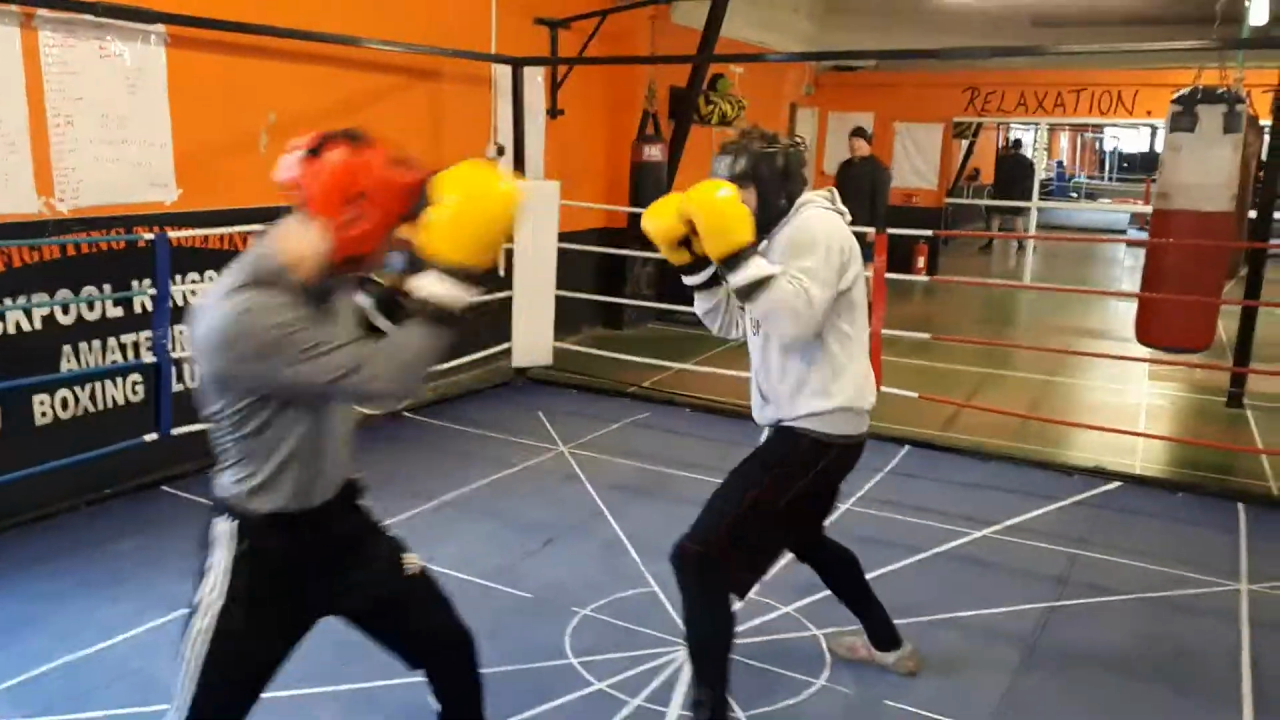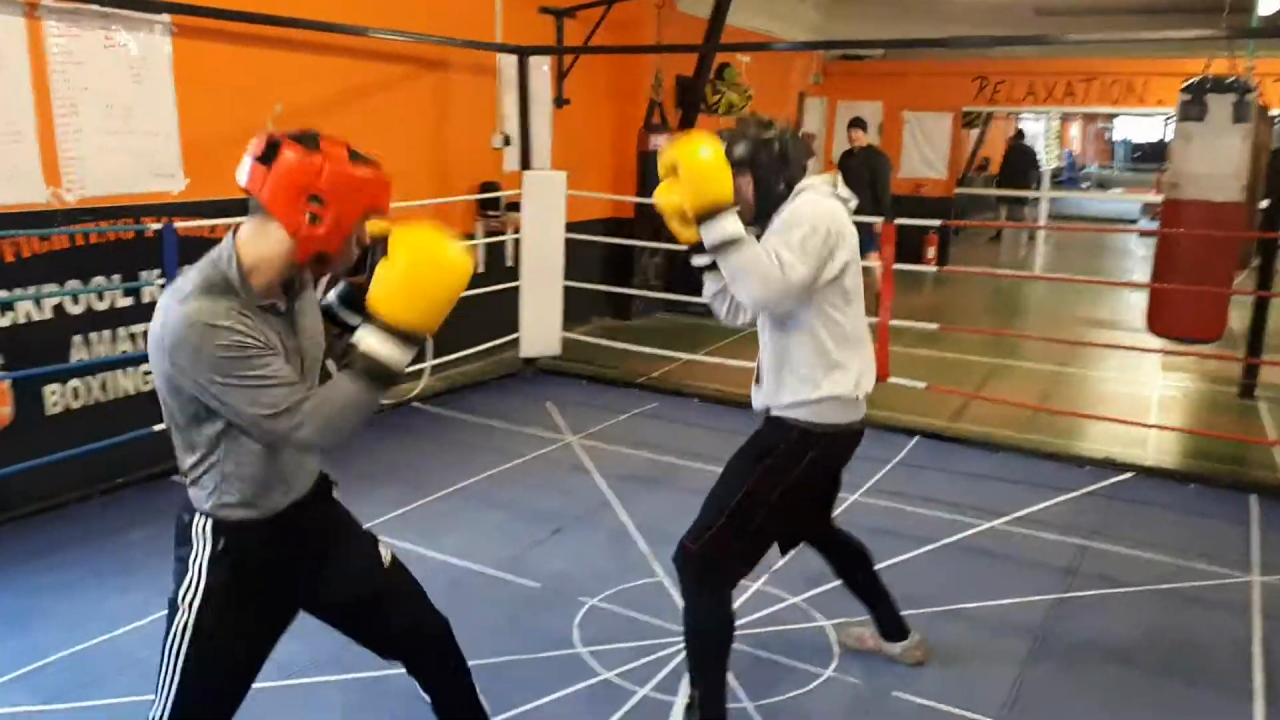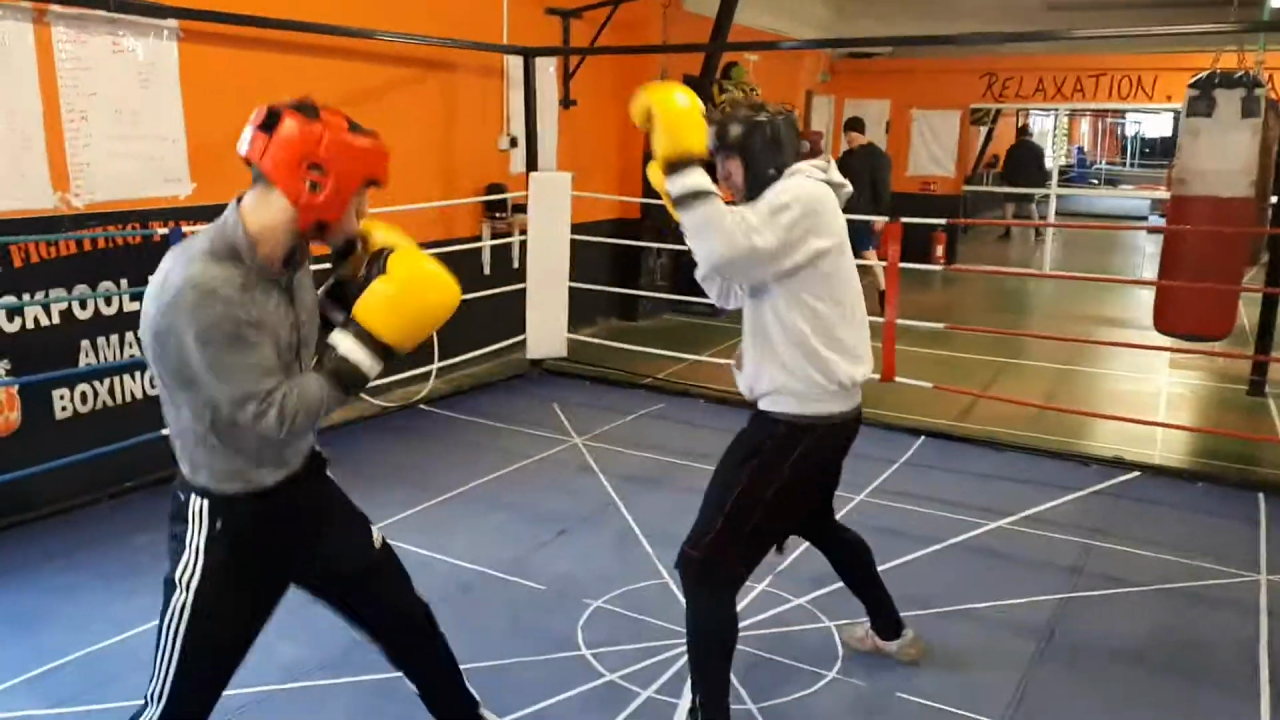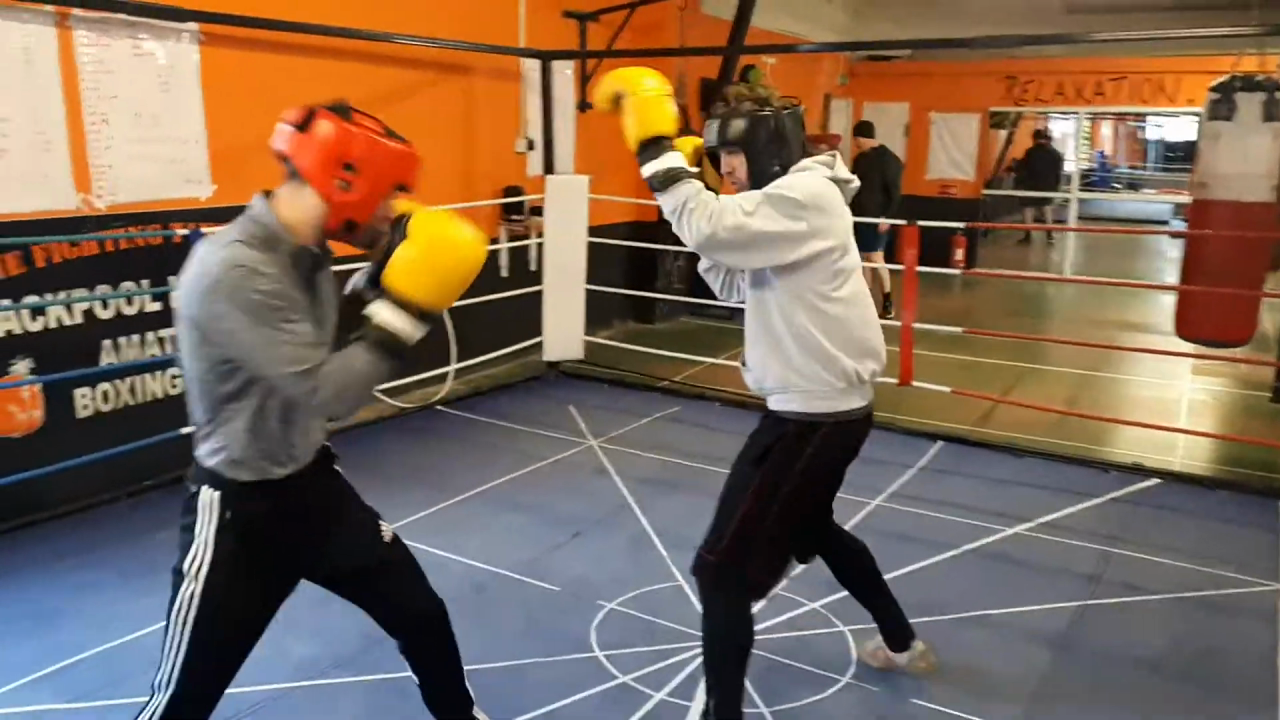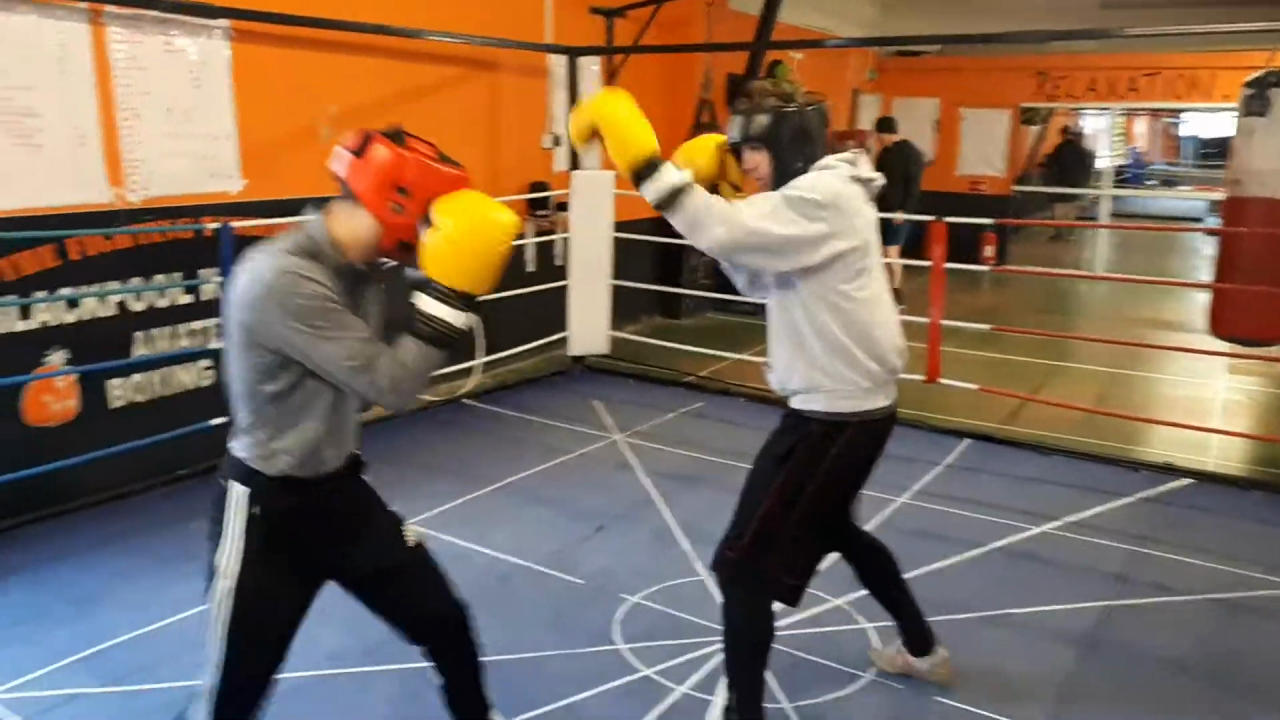
dt=0.1s
person 1, frame 1
left shoulder: (817, 229)
right shoulder: (781, 236)
left elbow: (792, 324)
right elbow: (727, 321)
left wrist: (736, 247)
right wrist: (693, 258)
left hip: (816, 432)
right hip: (818, 425)
left knee: (699, 561)
right knee: (802, 536)
right ankle: (888, 643)
person 1, frame 2
left shoulder: (815, 213)
right shoulder: (784, 218)
left elbow: (763, 292)
right elbow: (734, 307)
left wrist: (718, 212)
right wrist: (700, 234)
left hip: (809, 421)
right hip: (819, 414)
left knee: (701, 561)
right knee: (810, 525)
right ankle: (896, 634)
person 1, frame 3
left shoulder: (803, 198)
right shoulder: (784, 201)
left elbow: (726, 250)
right elbow: (726, 288)
left wrist: (680, 162)
right wrist: (701, 199)
left hip: (801, 415)
right hip: (827, 405)
left knee: (704, 565)
right knee: (811, 519)
right ankle: (892, 632)
person 1, frame 4
left shoulder: (804, 195)
right shoulder: (791, 198)
left elbow: (709, 228)
right elbow: (734, 283)
left wrist: (652, 140)
right wrist: (689, 181)
left hip: (810, 413)
right hip: (836, 405)
left knee: (720, 570)
right knee: (812, 526)
right ankle: (902, 642)
person 1, frame 5
left shoulder: (826, 193)
right shoulder: (820, 195)
left elbow: (726, 231)
right elbow: (761, 272)
left wrist: (642, 159)
right wrist: (714, 191)
left hip: (832, 412)
right hip: (860, 405)
left knee: (742, 568)
right knee: (834, 529)
right ankle: (921, 649)
person 2, frame 1
left shoulder: (324, 279)
right shoulder: (238, 315)
right elbow: (379, 377)
right wrist: (452, 270)
left hip: (338, 520)
right hip: (259, 546)
left knee: (448, 645)
person 2, frame 2
left shoulder: (291, 278)
right shoulder: (196, 322)
right elbow: (312, 424)
left wrist: (370, 293)
right wrist: (393, 330)
left hip: (311, 517)
right hip: (234, 547)
left knee: (428, 638)
person 2, frame 3
left shoulder: (285, 254)
right shoulder: (196, 286)
right elbow: (274, 419)
left wrist: (357, 282)
right wrist: (369, 340)
left hip: (305, 492)
right hip: (228, 521)
left knee: (410, 625)
person 2, frame 4
left shoulder: (303, 249)
right shoulder: (231, 271)
left elbow: (325, 344)
right elbow: (328, 392)
left wrist: (393, 262)
right wrist: (408, 301)
left hip: (312, 484)
right hip: (239, 510)
left knee: (423, 617)
person 2, frame 5
left shoulder: (356, 261)
right shoulder: (282, 279)
left elbow: (388, 347)
right elbow: (387, 384)
left wrist: (448, 262)
right wrist: (452, 287)
left hip: (340, 490)
right hip: (269, 509)
left knee: (446, 624)
person 3, frame 1
left shoulder: (878, 169)
right shoulder: (845, 167)
left elbow: (881, 200)
left wrist: (876, 228)
left hip: (866, 226)
left knee: (868, 267)
person 3, frame 2
left shoulder: (878, 158)
right shoulder: (846, 157)
left elbow: (883, 191)
left wrist: (880, 217)
left hip: (867, 215)
left knee: (871, 257)
left ankle: (881, 299)
person 3, frame 3
left shoulder: (877, 157)
right shoulder: (846, 156)
left elbow: (883, 189)
left wrist: (881, 215)
left hip: (866, 215)
right hip: (846, 214)
left knee: (868, 254)
left ankle: (883, 298)
person 3, frame 4
left shoulder: (888, 159)
right shoulder: (860, 159)
left elbow: (894, 190)
left wrist: (887, 216)
right wrist: (848, 210)
left hip: (878, 217)
right hip: (860, 215)
left knee: (875, 256)
right knee: (863, 257)
left ankle: (887, 300)
person 3, frame 5
left shoulder: (910, 153)
right shoulder: (885, 153)
left elbow: (913, 185)
left wrist: (904, 210)
left hip: (899, 211)
right hip: (885, 210)
left knee: (891, 251)
right knee: (890, 253)
left ankle: (896, 295)
right ankle: (895, 295)
